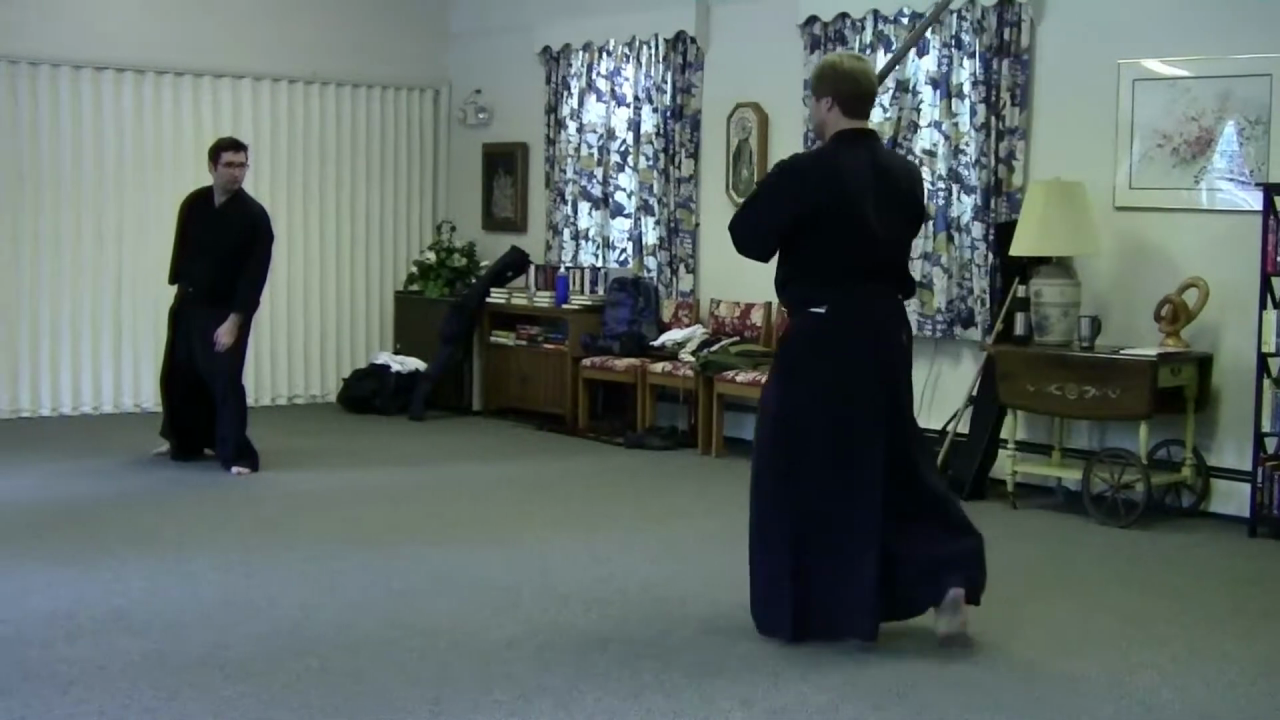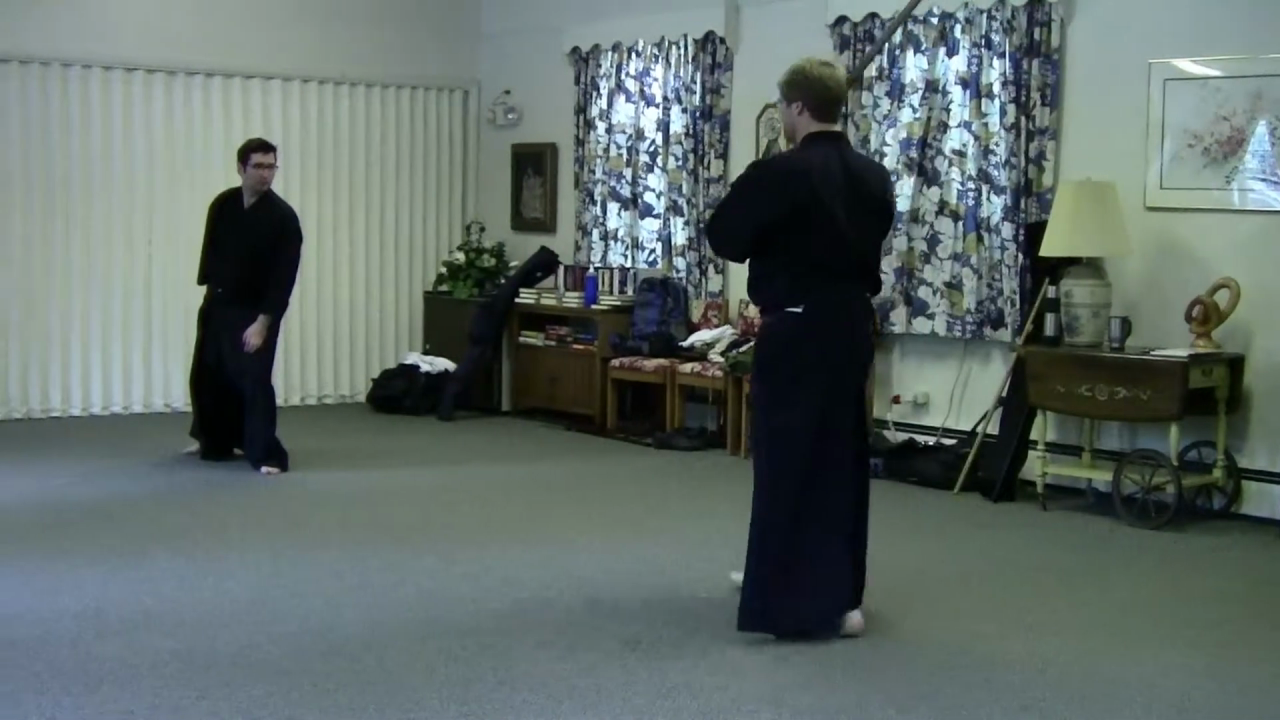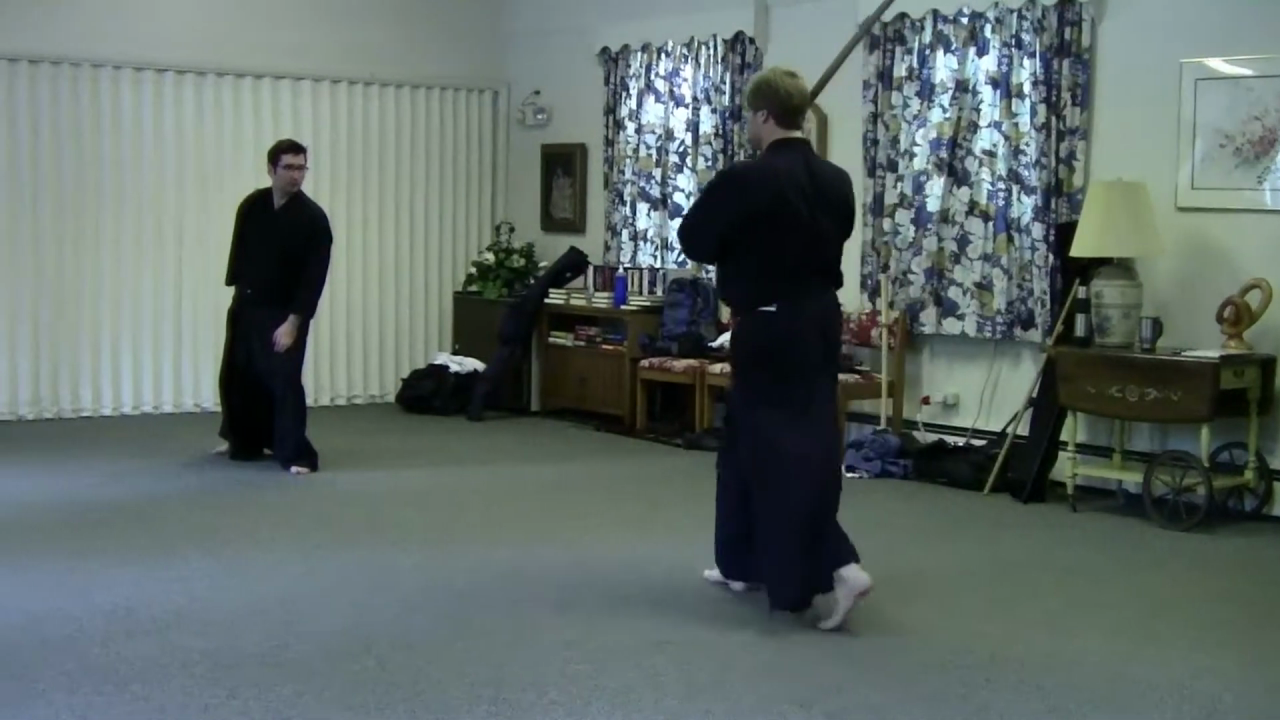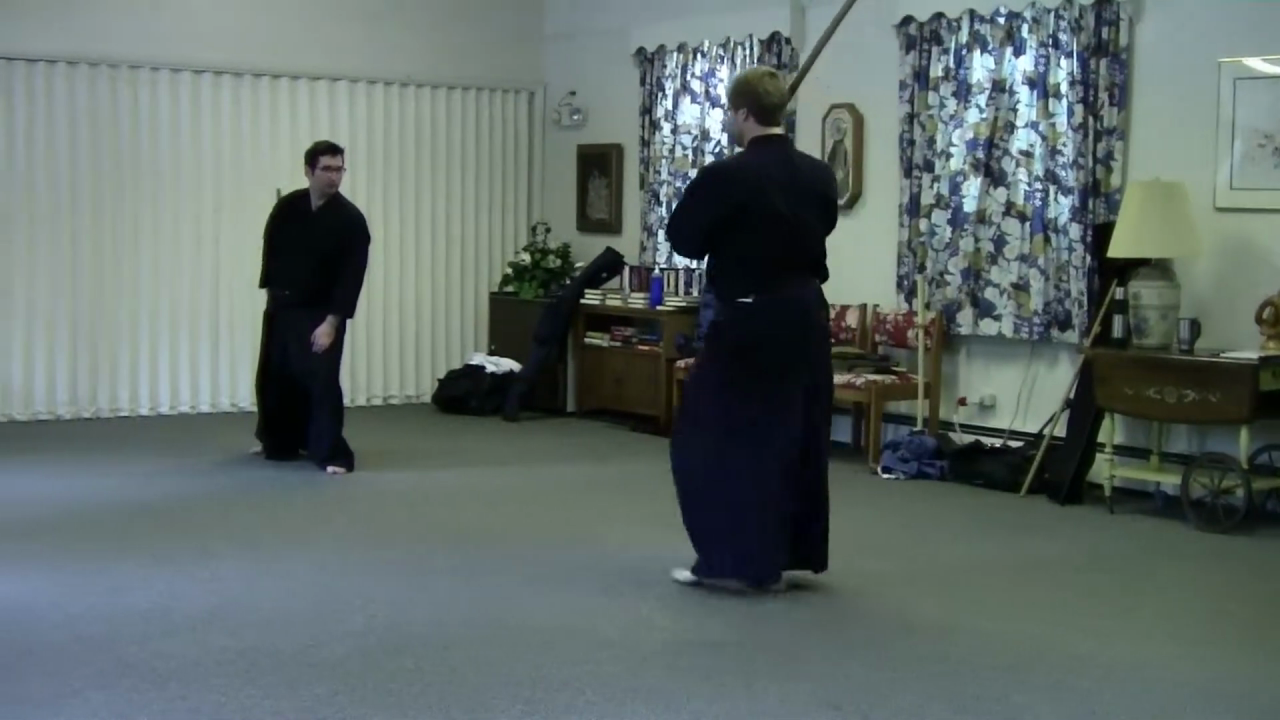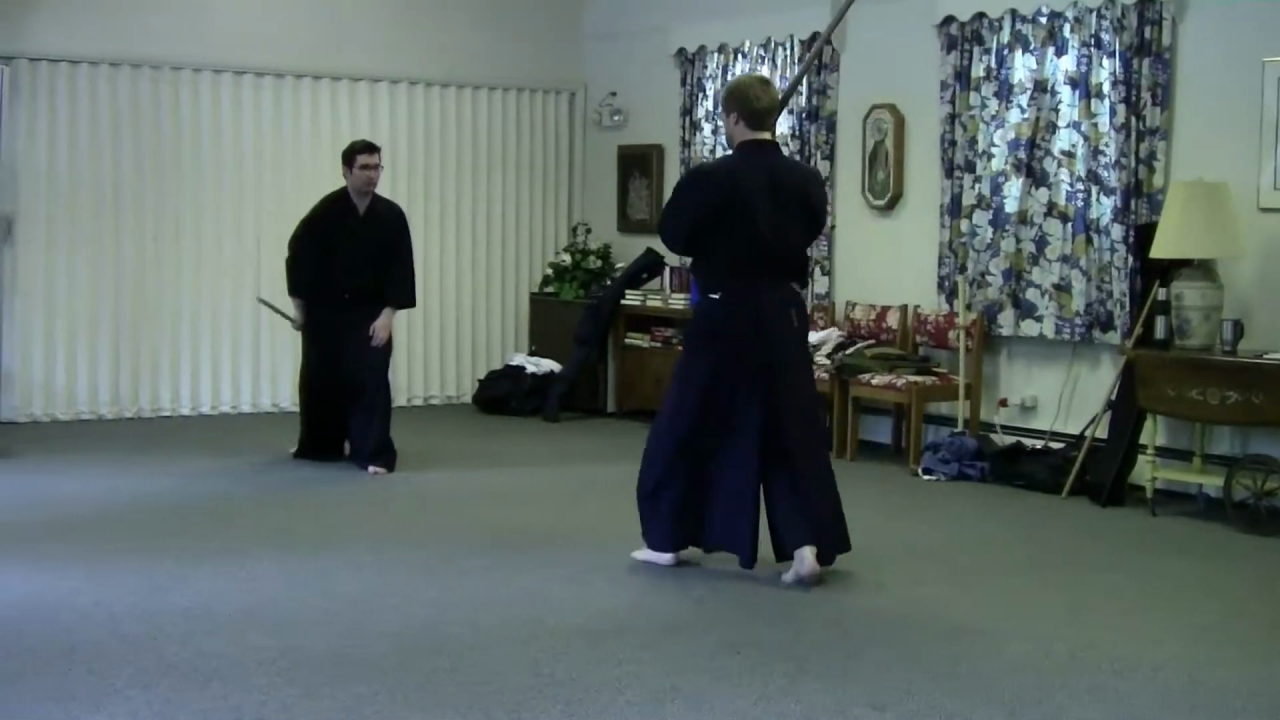
dt=0.3s
person 1, frame 1
left shoulder: (803, 173)
right shoulder: (904, 174)
left elbow: (749, 238)
left hip: (823, 334)
right hip: (886, 328)
left knee: (797, 465)
right knee: (894, 458)
left ankle: (804, 605)
right ankle: (947, 576)
person 1, frame 2
left shoulder: (777, 173)
right shoulder: (874, 176)
left elbow: (724, 239)
left hip: (798, 329)
right hip: (853, 324)
left knee: (796, 459)
right knee: (839, 450)
left ankle: (822, 603)
right ankle: (830, 587)
person 1, frame 3
left shoulder: (743, 179)
right shoulder: (835, 180)
left elbow: (696, 242)
left hip: (768, 325)
right hip: (819, 319)
left knee: (773, 447)
right knee: (751, 441)
left ankle: (838, 566)
right ankle: (744, 562)
person 1, frame 4
left shoulder: (725, 176)
right shoulder: (819, 175)
left elbow: (683, 238)
left hip: (749, 317)
right hip: (806, 313)
left knee: (705, 431)
right knee: (796, 434)
left ankle: (726, 559)
right ankle: (779, 556)
person 1, frame 5
left shoulder: (708, 179)
right shoulder: (805, 179)
left elbow: (673, 235)
left hip: (725, 314)
right hip: (783, 312)
left knee: (686, 425)
right knee: (793, 429)
left ankle: (665, 539)
right ankle: (807, 544)
person 2, frame 1
left shoulder: (254, 216)
right shoulder: (193, 204)
left elbow: (254, 275)
right elbow: (182, 252)
left wrist: (235, 321)
right wrist: (182, 290)
left hip: (226, 311)
right hip: (188, 305)
left knee: (225, 379)
right knee: (179, 376)
left ankle: (237, 454)
right ankle: (184, 442)
person 2, frame 2
left shoulder: (283, 217)
right shoulder: (222, 205)
left elbow: (284, 276)
right elbow: (210, 252)
left wrist: (263, 322)
right wrist: (211, 291)
left hip: (255, 312)
right hip: (217, 306)
left knee: (254, 379)
right knee: (208, 376)
left ankle: (266, 454)
right ankle: (214, 442)
person 2, frame 3
left shoulder: (313, 218)
right shoulder: (252, 206)
left elbow: (313, 277)
right elbow: (239, 252)
left wrist: (293, 322)
right wrist: (240, 292)
left hip: (284, 312)
right hip: (246, 307)
left knee: (284, 379)
right knee: (238, 376)
left ankle: (296, 454)
right ankle: (244, 442)
person 2, frame 4
left shoulder: (351, 219)
right shoulder: (286, 207)
left elbow: (351, 277)
right elbow: (271, 252)
left wrist: (332, 322)
right wrist: (273, 293)
left hip: (321, 313)
right hip: (282, 308)
left knee: (322, 380)
right knee: (275, 378)
left ankle: (331, 453)
right ankle: (279, 442)
person 2, frame 5
left shoulder: (392, 215)
right shoulder: (326, 211)
left elbow: (401, 268)
right elbow: (299, 258)
left wrist: (389, 313)
right wrist: (298, 305)
left hip: (371, 313)
right hip: (326, 312)
left knee: (372, 380)
right knee: (319, 380)
left ankle: (374, 453)
right ankle: (318, 445)
